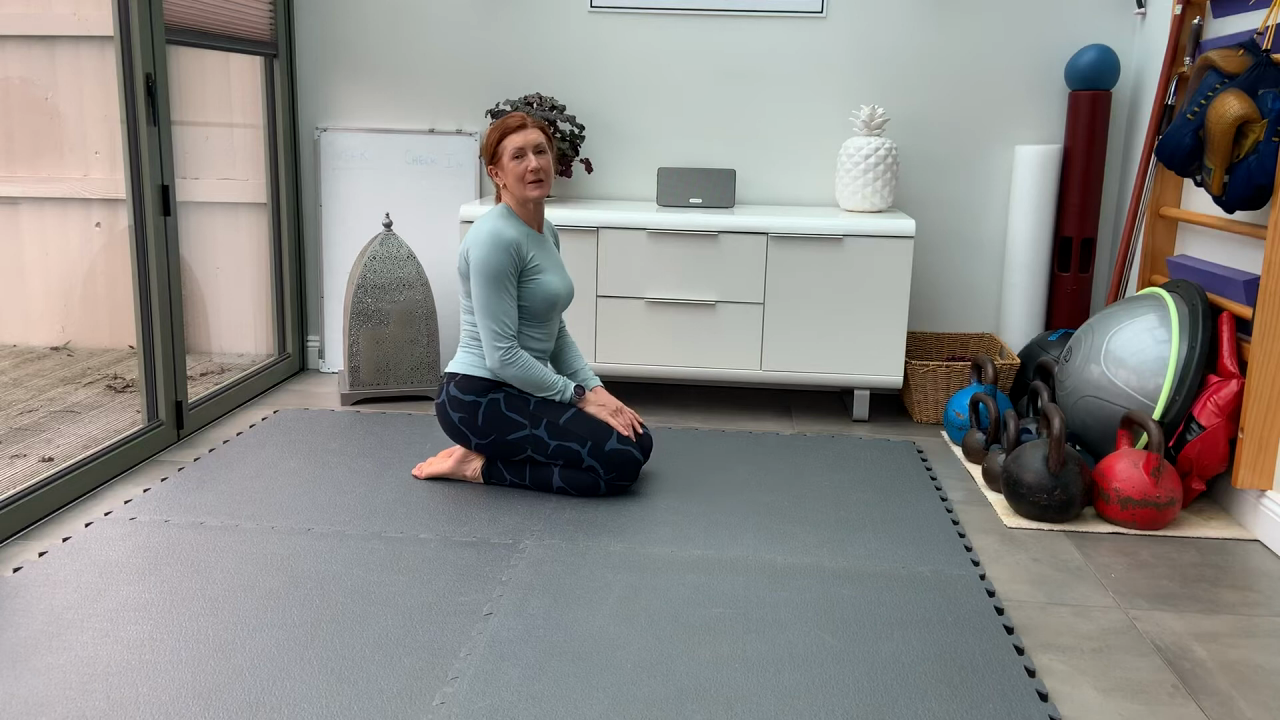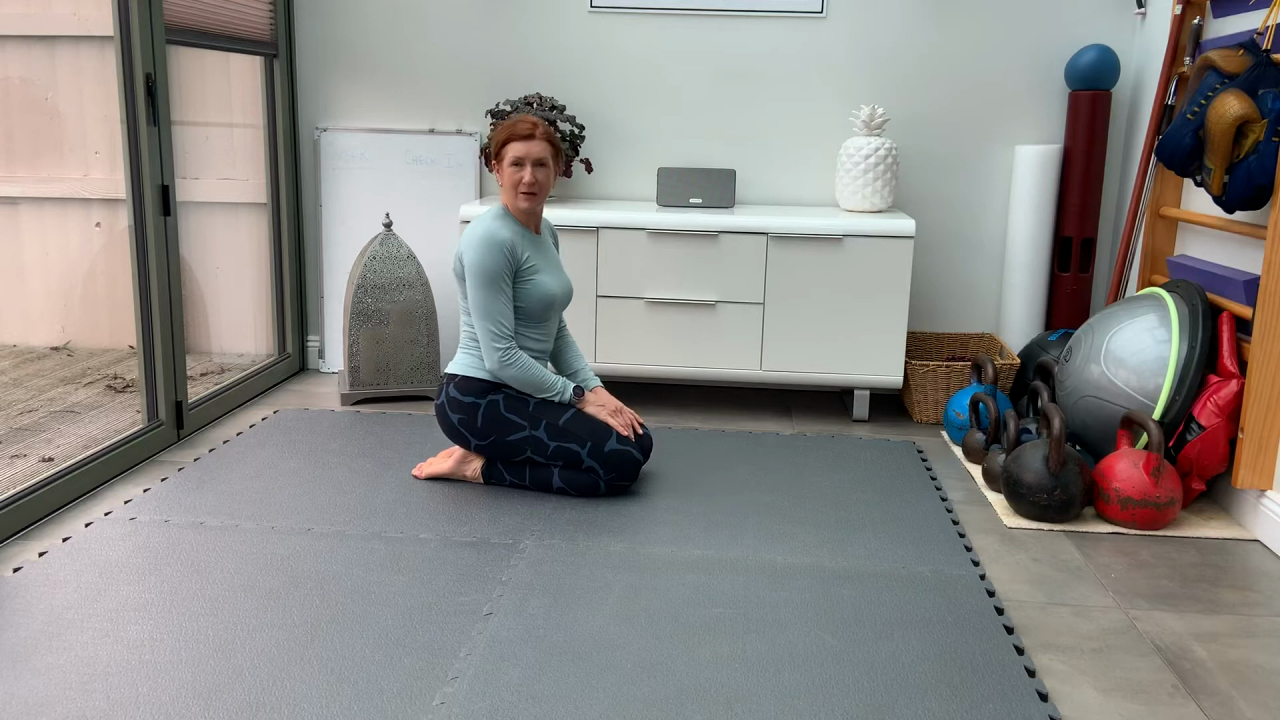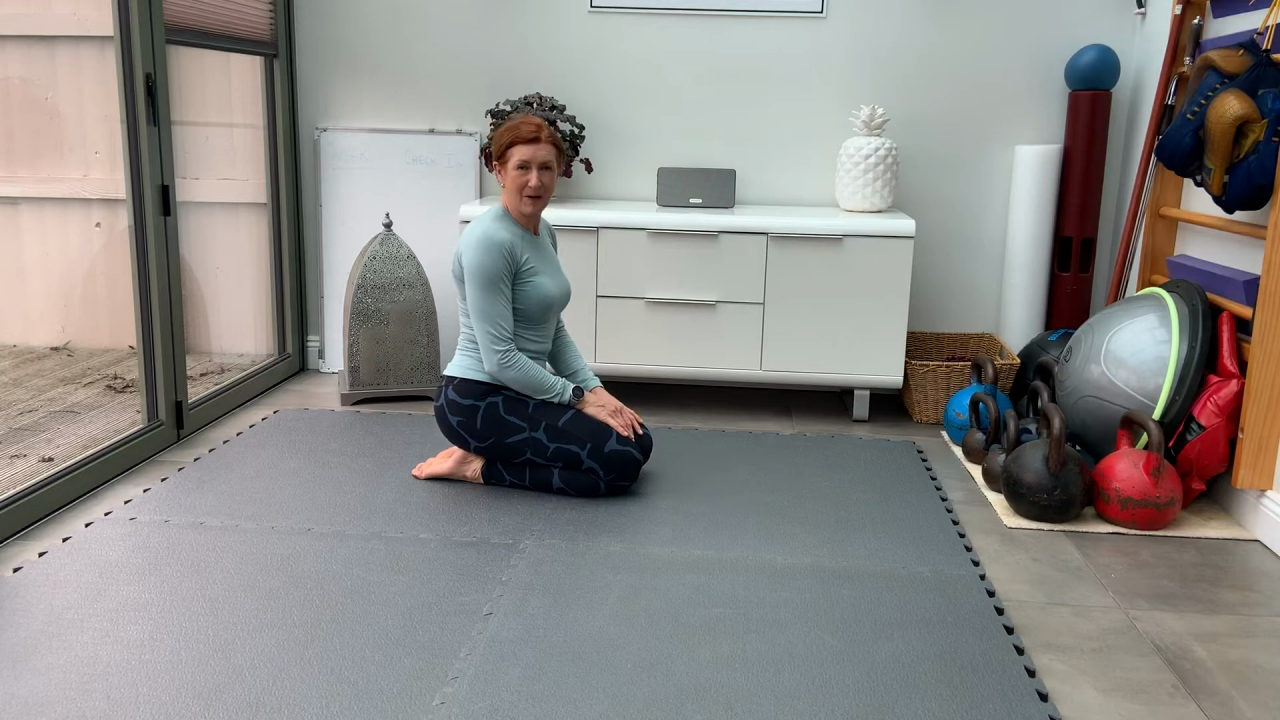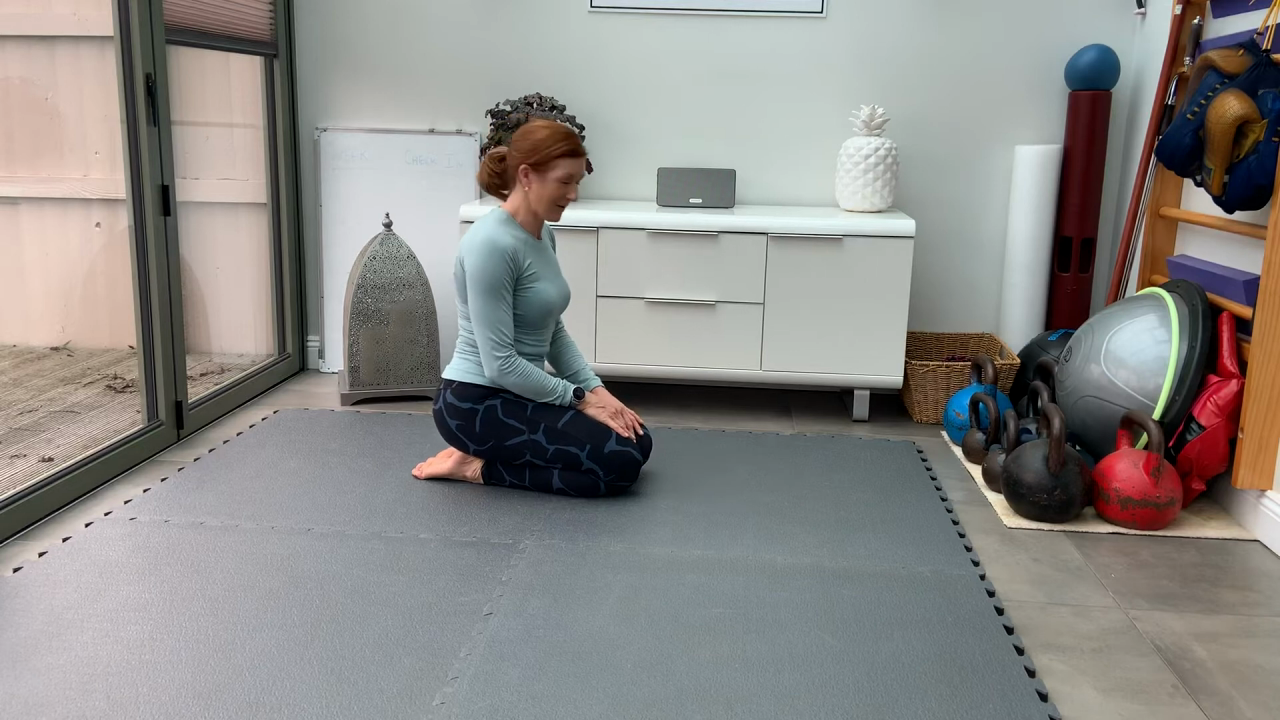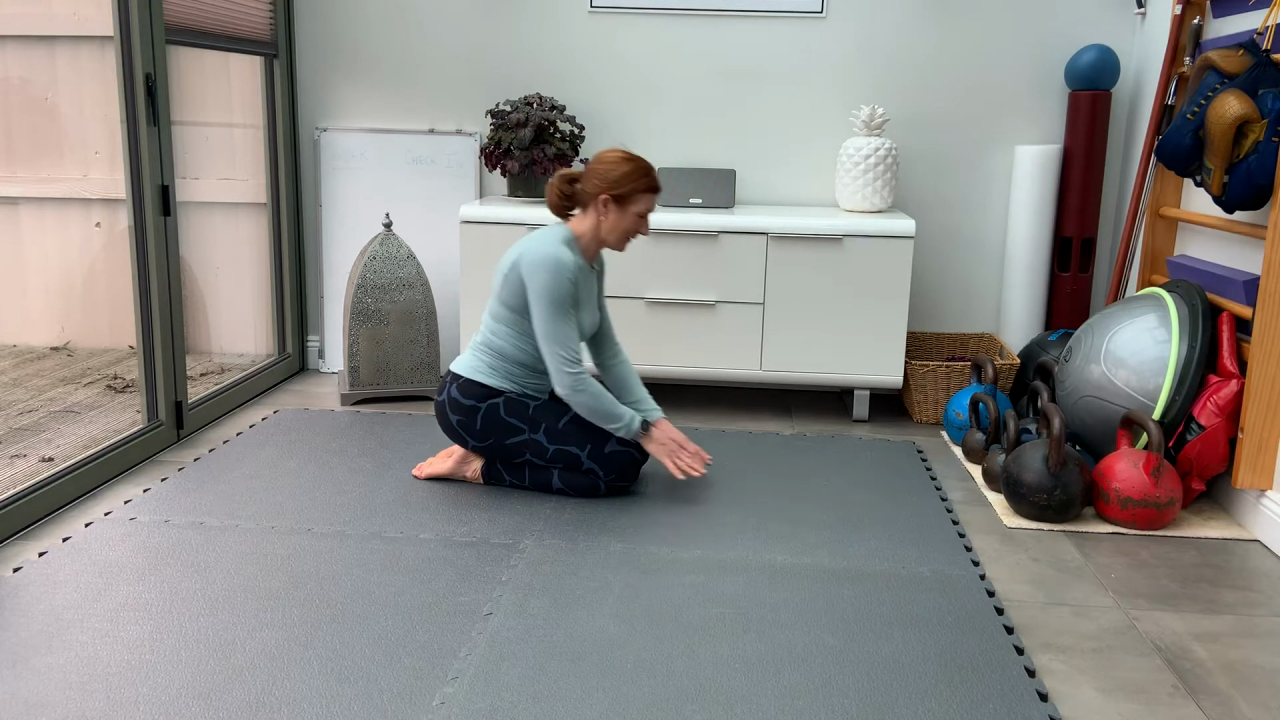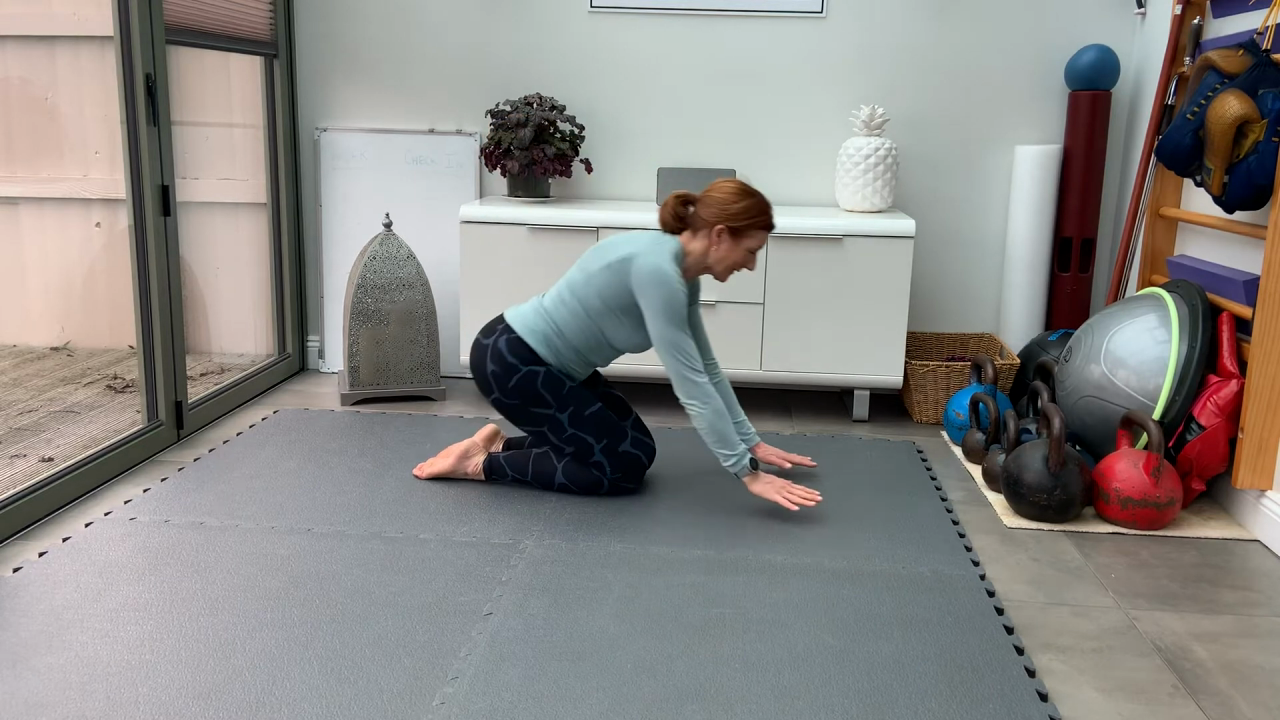
dt=0.4s
person 1, frame 1
left shoulder: (545, 231)
right shoulder: (495, 238)
left elbow: (555, 331)
right elbow: (502, 356)
left wrist: (595, 389)
right wrist: (579, 396)
left hip: (516, 393)
right hip: (480, 399)
left knee: (637, 443)
right knee: (620, 462)
left ankle: (486, 451)
right ankle: (479, 465)
person 1, frame 2
left shoulder: (544, 232)
right shoulder: (489, 239)
left elbow: (555, 331)
right elbow: (500, 356)
left wrist: (594, 389)
right wrist: (579, 397)
left hip: (518, 392)
right hip: (480, 400)
left knee: (637, 442)
right knee: (619, 462)
left ankle: (486, 452)
right ankle: (479, 466)
person 1, frame 3
left shoulder: (542, 232)
right shoulder: (488, 240)
left elbow: (553, 332)
right elbow: (500, 358)
left wrist: (594, 389)
right wrist: (577, 397)
left hip: (518, 393)
right hip: (479, 402)
left knee: (637, 442)
right knee: (619, 462)
left ankle: (485, 452)
right ankle: (479, 466)
person 1, frame 4
left shoulder: (541, 235)
right shoulder: (493, 244)
left elbow: (553, 334)
right elbow: (499, 364)
left wrist: (595, 389)
right wrist: (578, 398)
left hip: (517, 395)
right hip: (478, 404)
left knee: (636, 442)
right knee: (619, 463)
left ankle: (485, 452)
right ankle: (479, 467)
person 1, frame 5
left shoulder: (589, 259)
right shoulder: (552, 259)
left elbow: (608, 353)
right elbow: (569, 380)
left wrist: (655, 420)
right wrist: (641, 430)
left hip: (523, 395)
right hip: (479, 403)
left knee: (629, 444)
right knee: (617, 465)
left ankle: (494, 449)
right ankle: (483, 467)
person 1, frame 6
left shoulder: (681, 271)
right shoulder: (657, 269)
left elbow: (706, 369)
right elbow: (691, 385)
left wrist: (751, 443)
right wrist: (747, 472)
left hip: (546, 362)
right hip: (512, 360)
left knee: (637, 449)
right knee: (623, 468)
left ankle: (503, 444)
right ankle: (483, 464)
